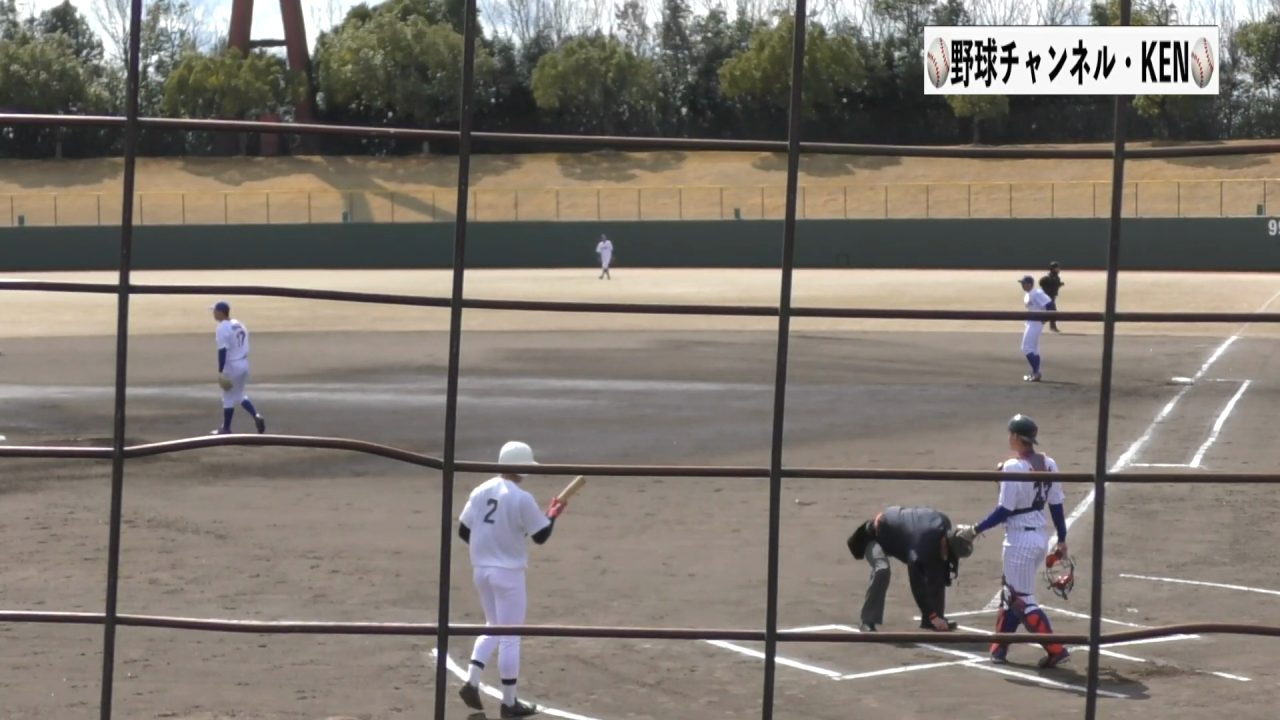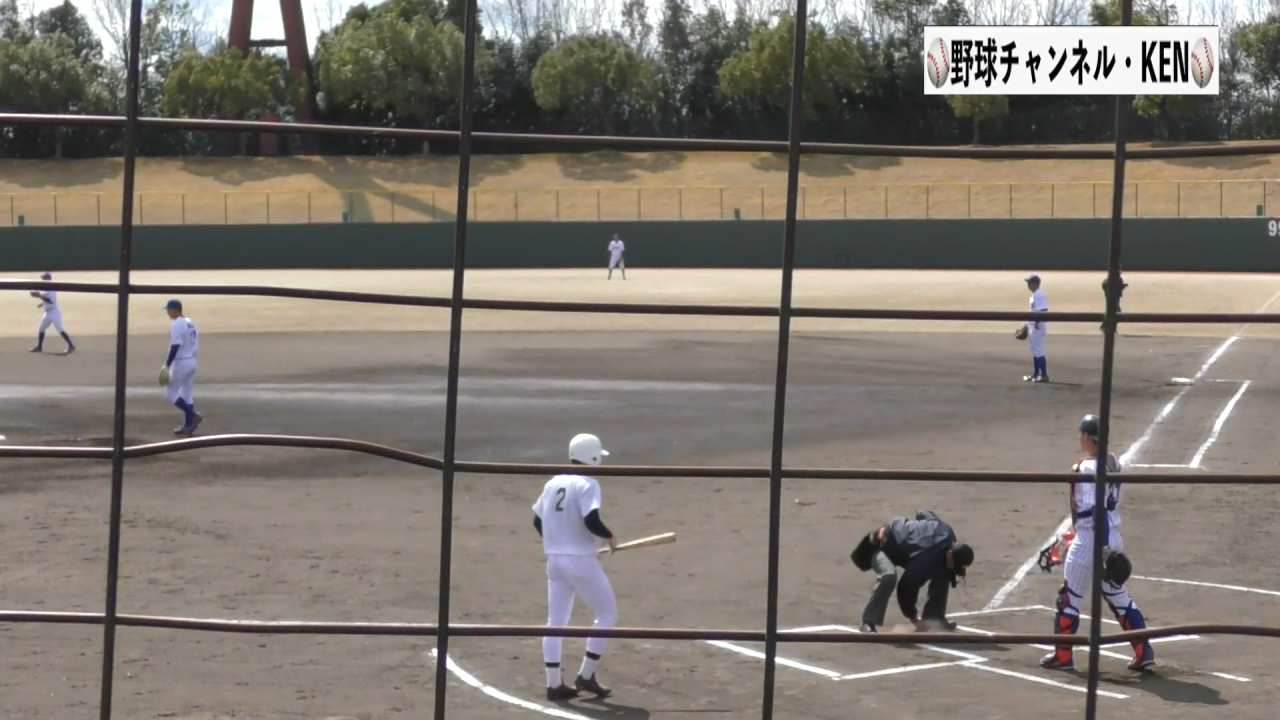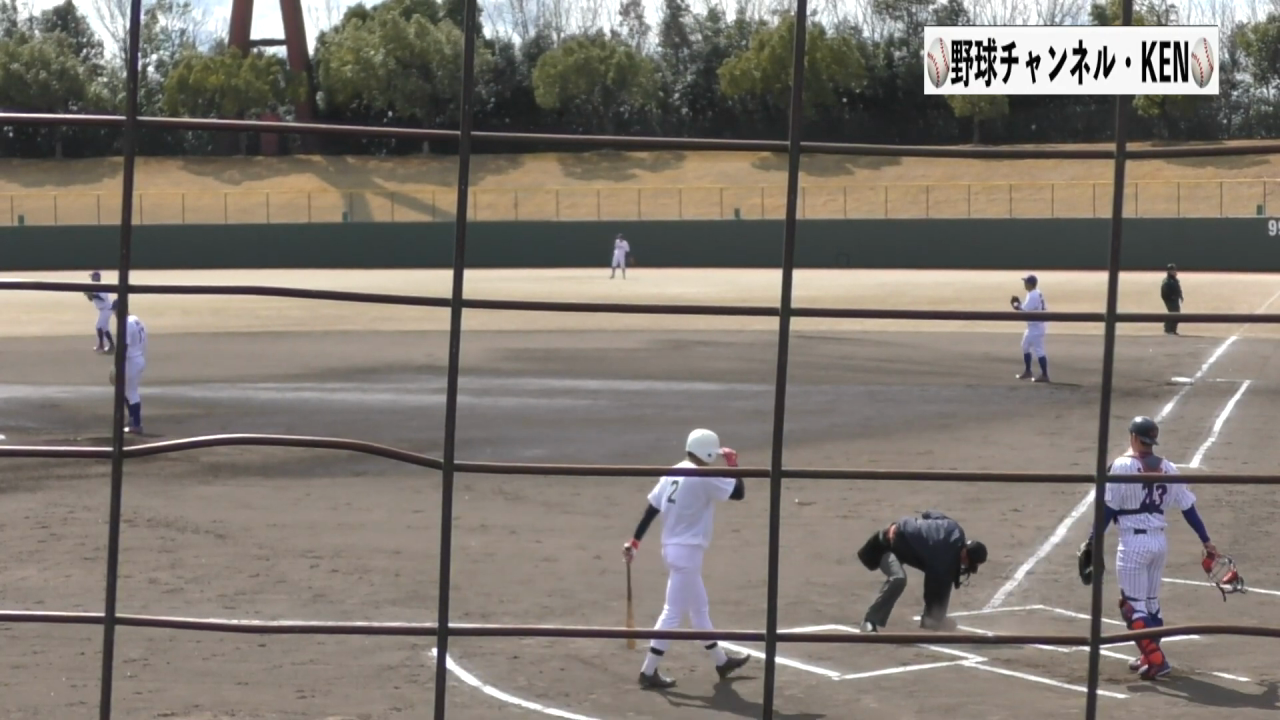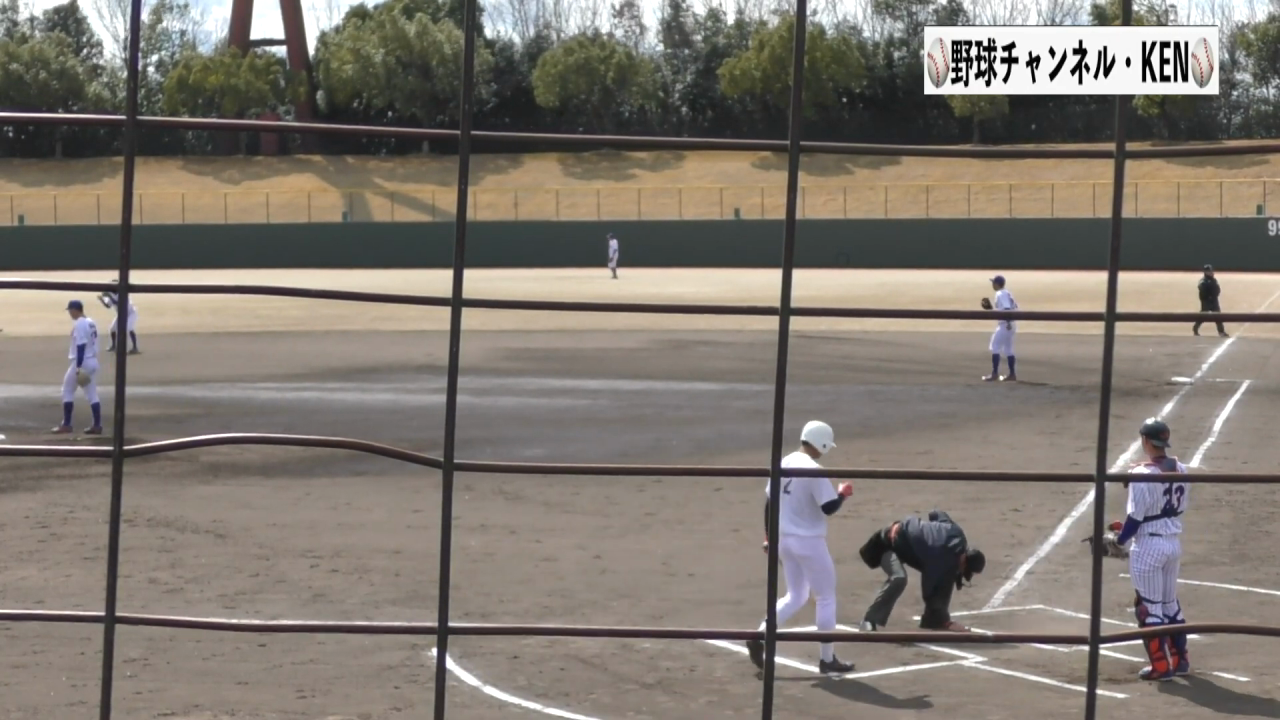
dt=0.7s
person 1, frame 1
left shoulder: (479, 492)
right shoulder: (522, 498)
left elbow: (464, 532)
right elbow: (540, 537)
right wrist: (552, 515)
left hip: (481, 571)
right hip: (509, 574)
left knee: (494, 629)
right knee: (510, 638)
left ankle: (472, 682)
person 1, frame 2
left shoulder: (553, 483)
right shoulder: (588, 484)
left elbow: (538, 521)
right elbow: (591, 520)
right wrist: (608, 535)
left hip: (555, 561)
right hip: (582, 561)
left knee: (557, 622)
right knee: (607, 614)
left ankle: (554, 684)
right ankle: (586, 674)
person 1, frame 3
left shoulder: (671, 474)
right shoulder: (703, 478)
left elbow: (651, 510)
right elbow: (739, 493)
left wrist: (634, 542)
right wrist: (733, 465)
left hip: (672, 548)
right hip: (687, 551)
left knee: (699, 607)
right knee: (673, 613)
left ankle: (720, 661)
right ankle: (649, 672)
person 1, frame 4
left shoulder: (783, 464)
right shoulder: (814, 471)
left elbow: (770, 502)
right elbow: (829, 508)
left wrist: (770, 538)
right wrist: (843, 493)
left hip: (785, 540)
right hip: (809, 542)
left knee: (795, 595)
right knee: (825, 598)
left ankle: (760, 638)
right ankle: (827, 659)
person 2, frame 1
left shoulder: (1013, 466)
right shoulder: (1048, 464)
left elbow: (1005, 510)
right elbow: (1056, 505)
left wrist: (976, 529)
right wrist: (1062, 540)
left hip: (1019, 539)
right hip: (1040, 537)
left knee: (1021, 600)
right knee: (1013, 594)
left ankle: (1056, 649)
right ankle: (999, 649)
person 2, frame 2
left shoulder: (1089, 467)
right shoulder: (1113, 463)
left wrist: (1104, 545)
left hip: (1092, 541)
right hip: (1113, 538)
left knee: (1069, 597)
right knee: (1119, 597)
left ankle: (1063, 656)
right ankle: (1144, 652)
person 2, frame 3
left shoulder: (1123, 465)
right shoulder: (1168, 469)
left elbow: (1109, 508)
right elbow: (1188, 507)
left wrist: (1093, 539)
right wrist: (1206, 541)
left hip: (1133, 542)
right hip: (1159, 540)
left knee: (1132, 604)
right knee: (1150, 601)
left ankle: (1156, 660)
right ankle: (1149, 658)
person 2, frame 4
left shoulder: (1142, 474)
right shoulder: (1180, 470)
left elbow: (1136, 519)
right elbow: (1179, 509)
left wrist: (1119, 541)
left hip: (1148, 546)
right hip: (1174, 544)
left knee: (1149, 607)
right knee: (1170, 603)
left ankle: (1161, 666)
right ankle: (1180, 659)
